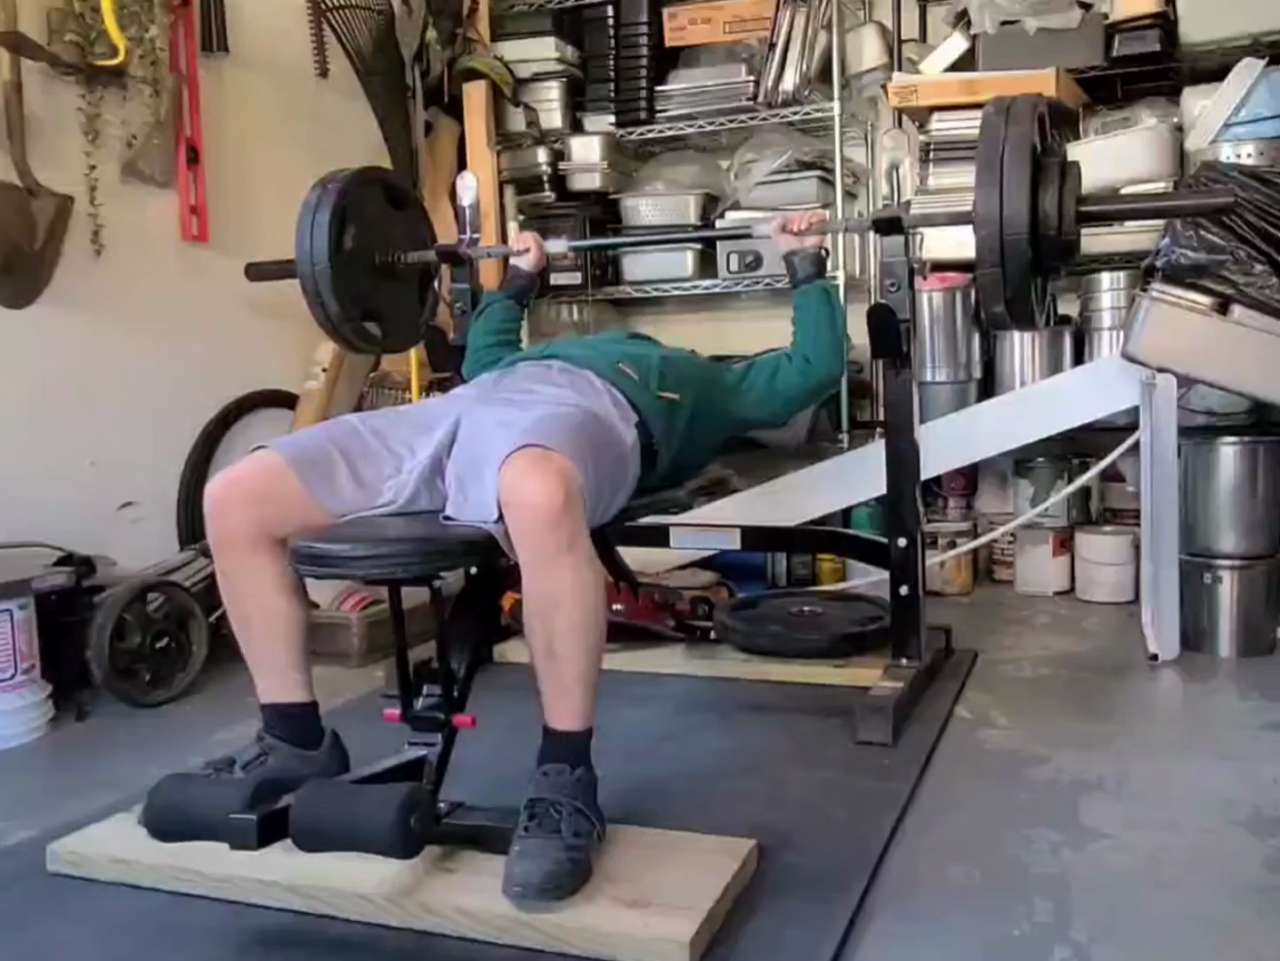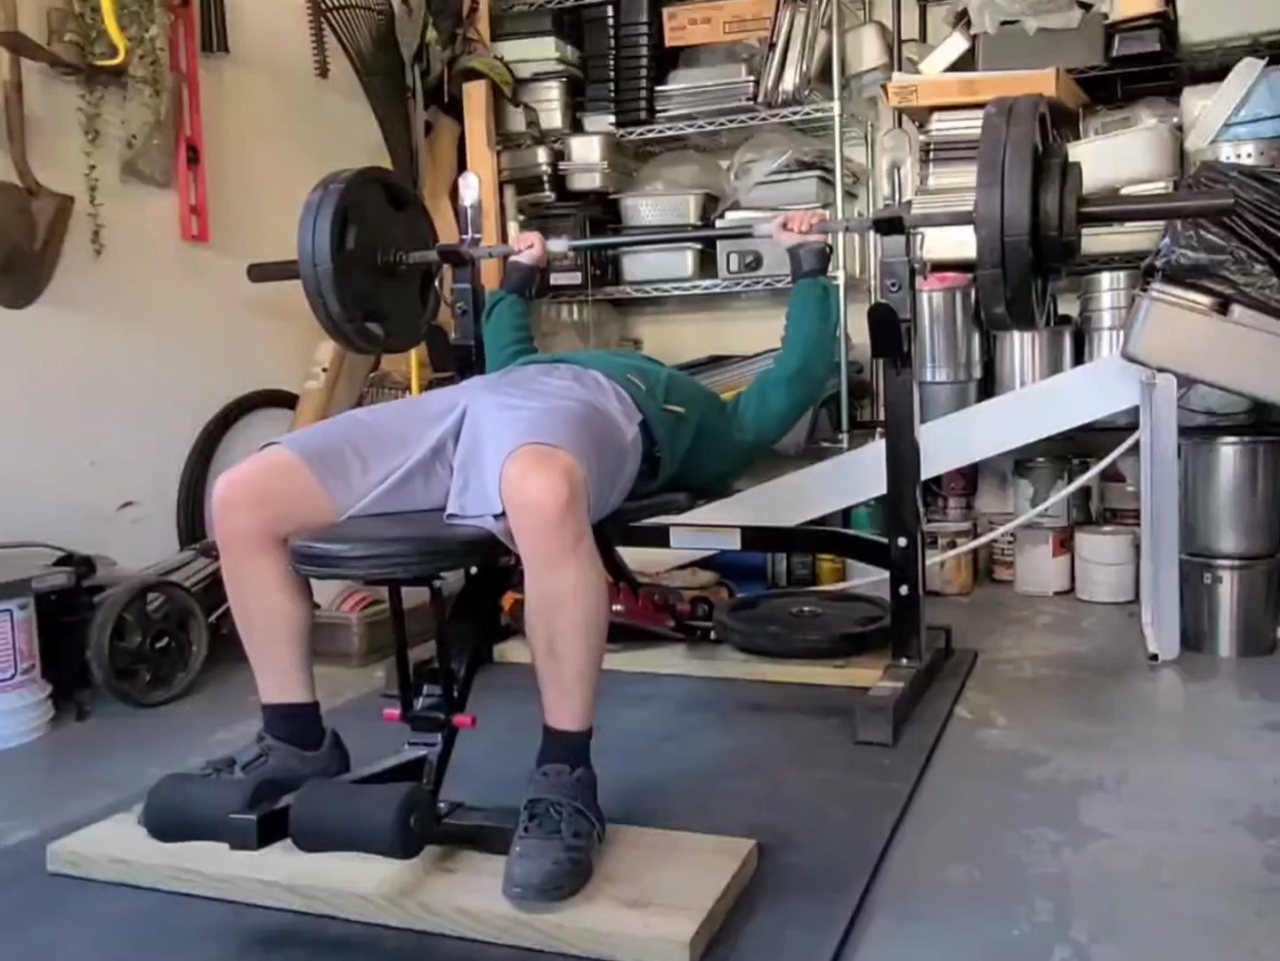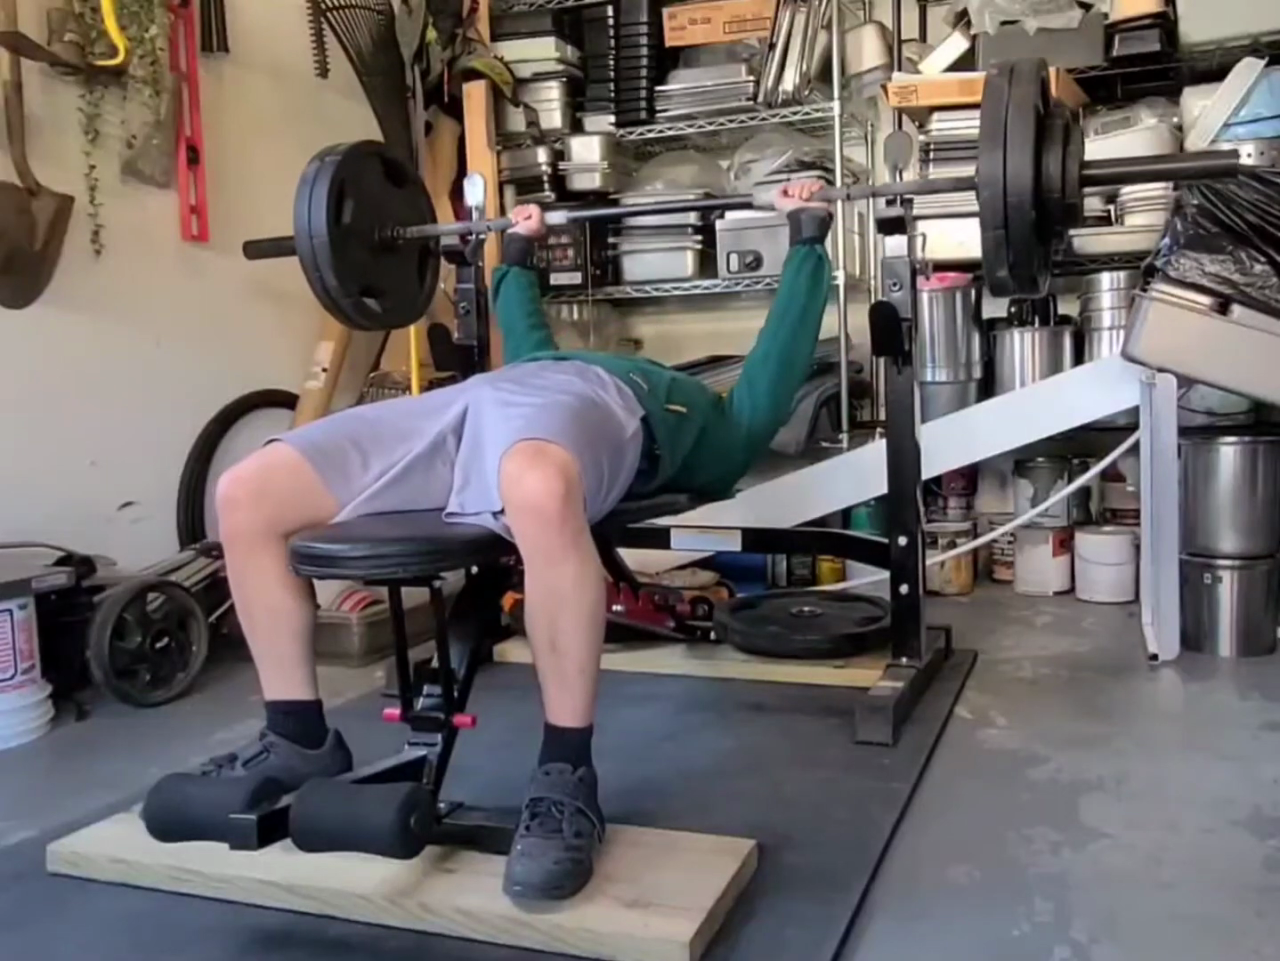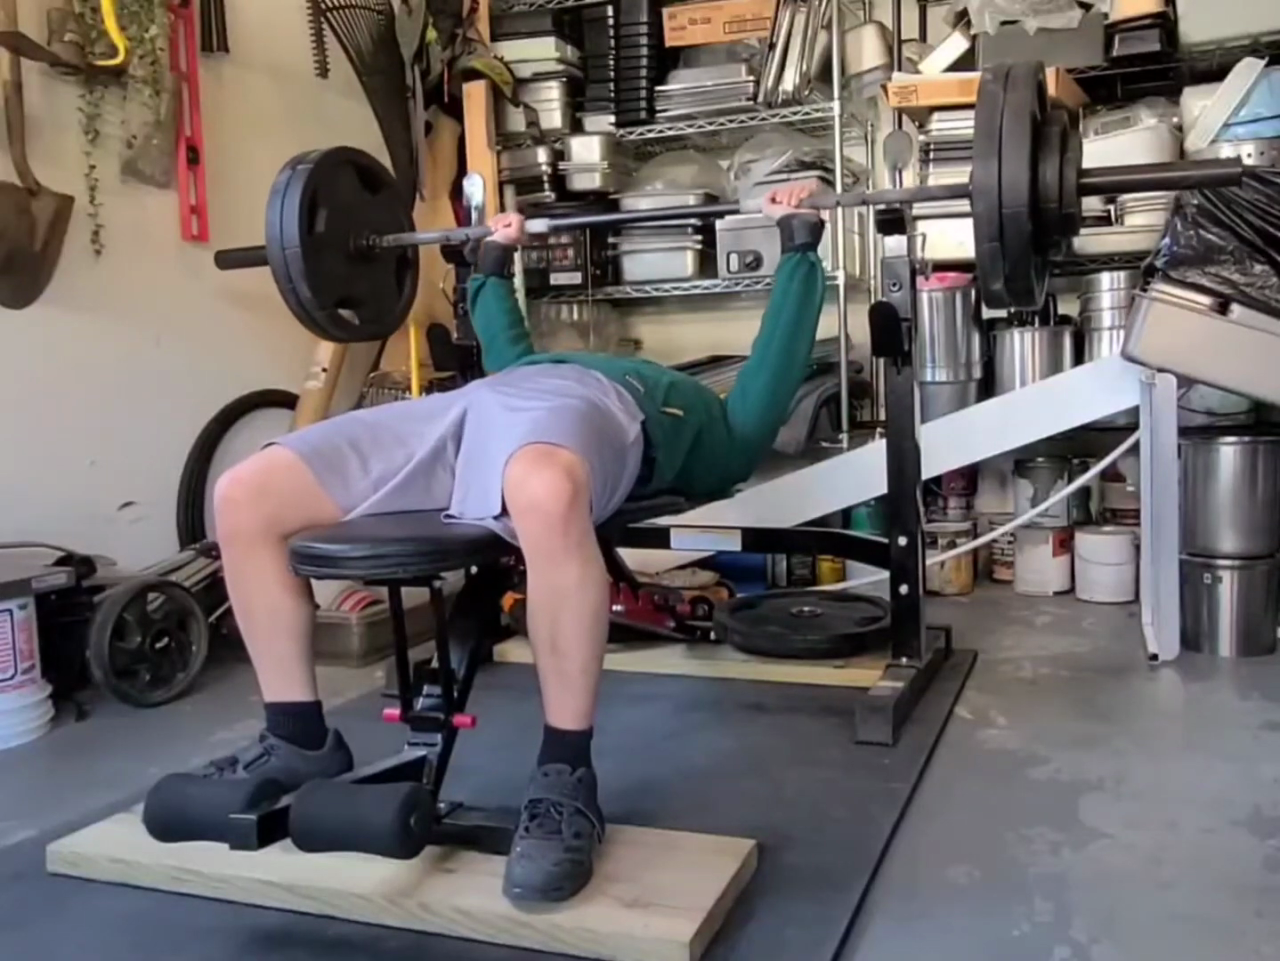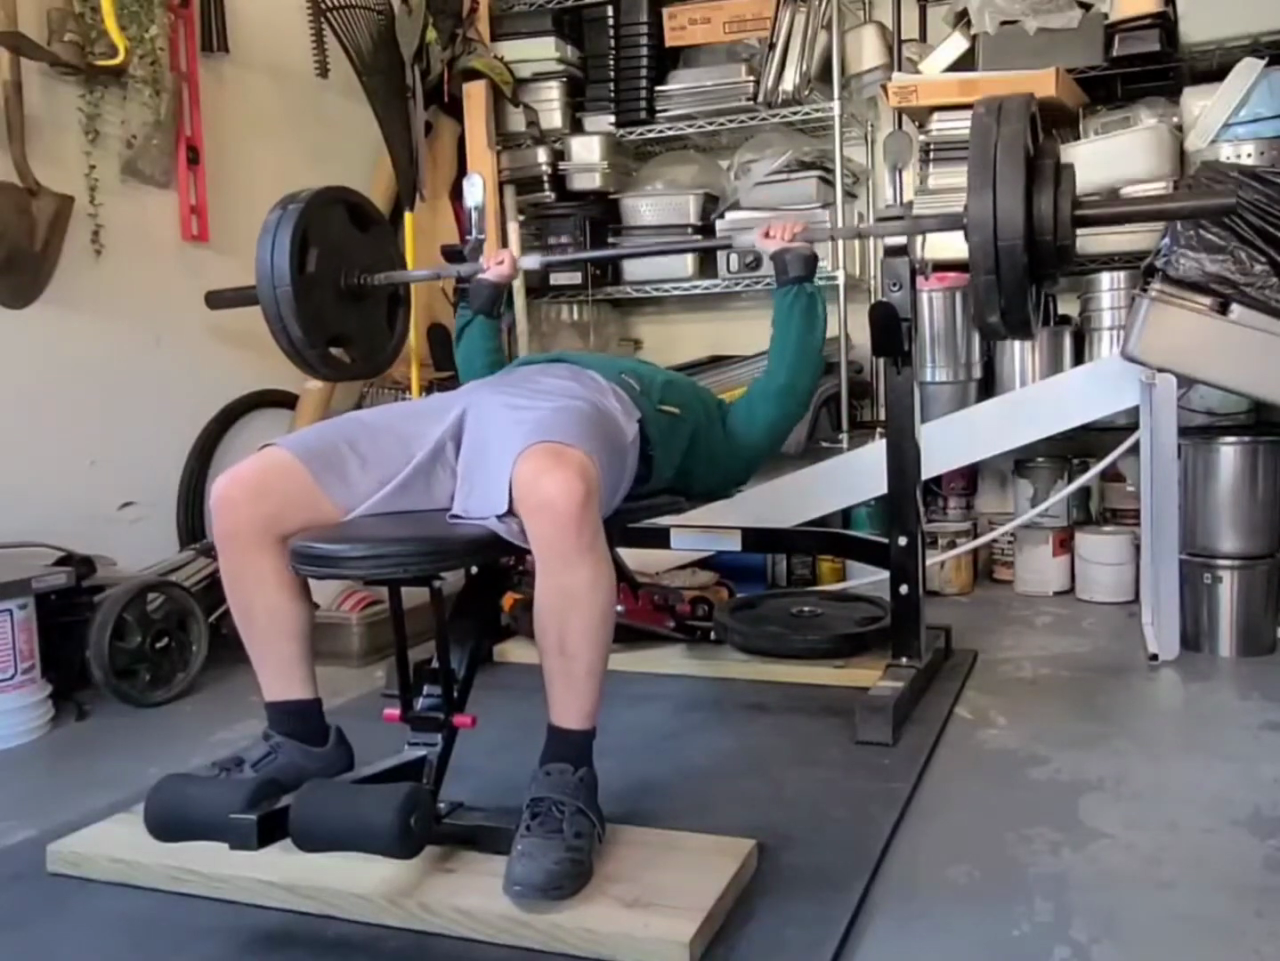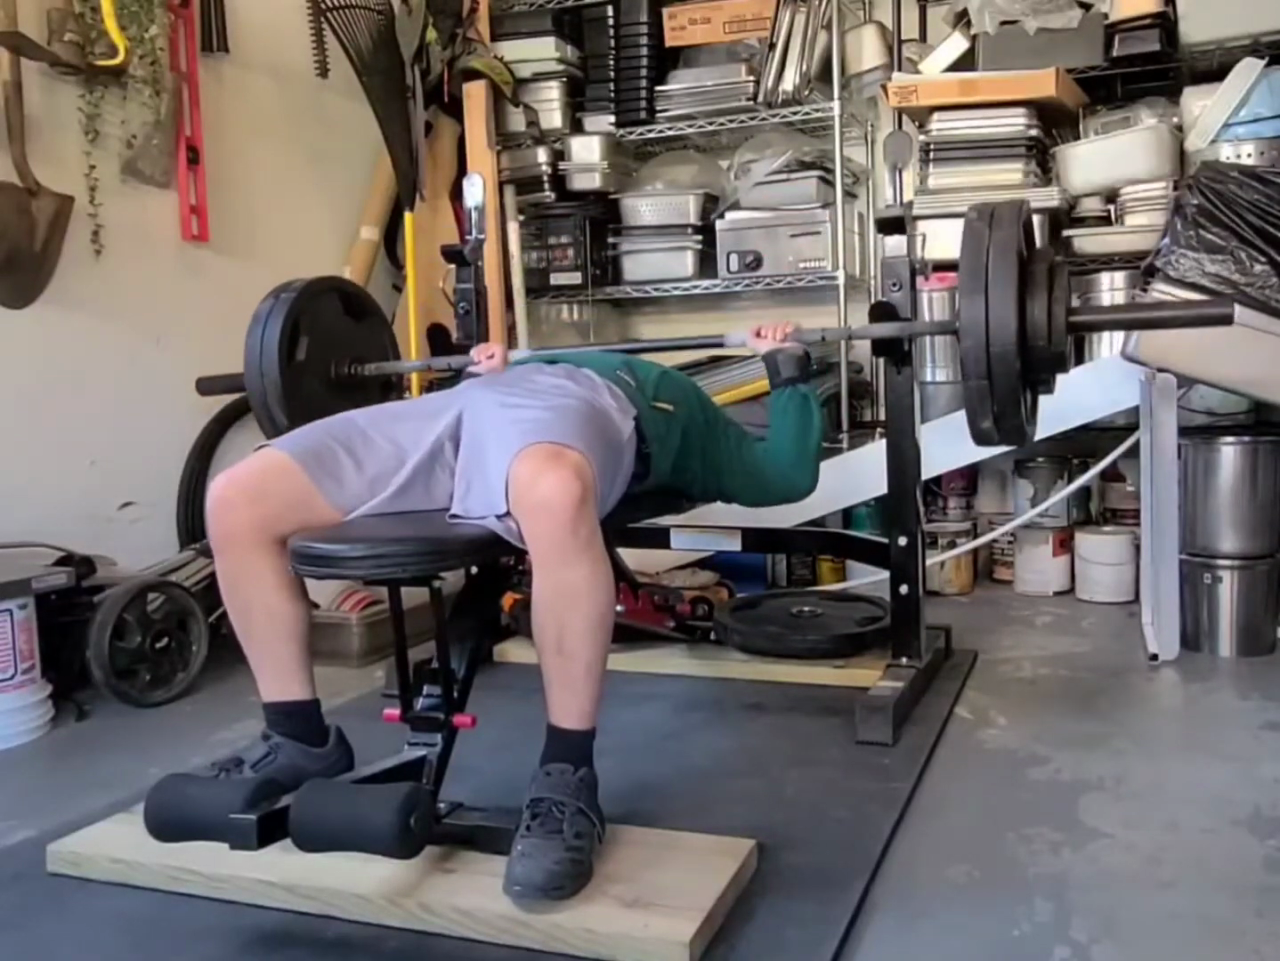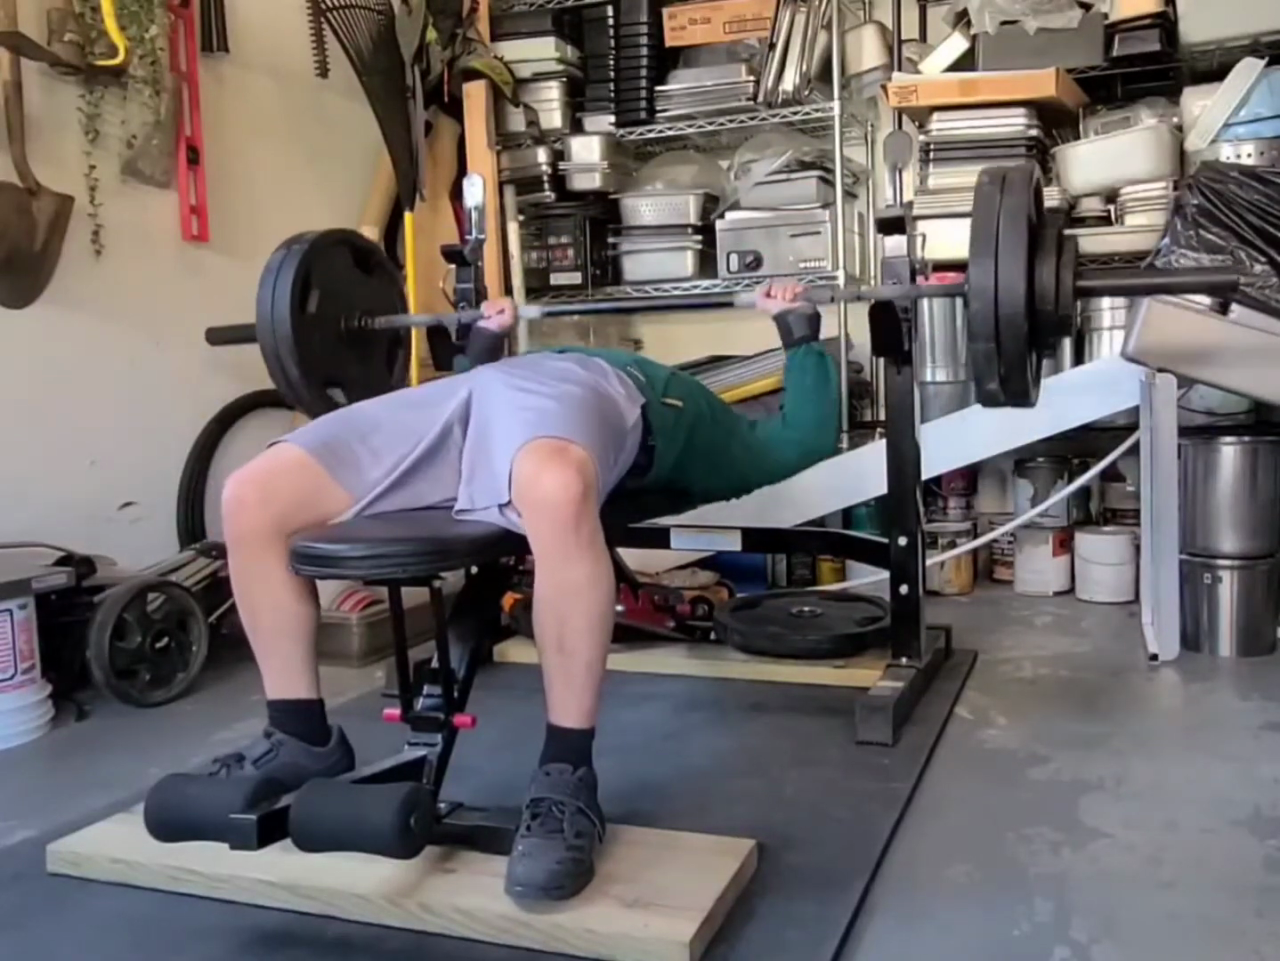
dt=0.5s
person 1, frame 1
left shoulder: (716, 390)
right shoulder: (604, 349)
left elbow: (817, 367)
right elbow: (483, 364)
left wrist: (805, 266)
right wrist: (515, 282)
right hip: (464, 408)
left knee: (538, 498)
right knee: (234, 502)
left ankle: (565, 781)
right ankle: (297, 745)
person 1, frame 2
left shoulder: (722, 426)
left elbow: (802, 370)
right elbow: (508, 362)
left wrist: (808, 265)
right wrist: (517, 278)
left knee: (544, 497)
right knee: (240, 500)
left ankle: (564, 781)
right ankle: (297, 745)
person 1, frame 3
left shoulder: (724, 430)
right shoulder: (606, 372)
left elbow: (783, 350)
right elbow: (528, 343)
left wrist: (807, 235)
right wrist: (517, 253)
left knee: (539, 494)
right knee: (243, 496)
left ankle: (565, 779)
right ankle: (298, 743)
person 1, frame 4
left shoulder: (721, 433)
left elbow: (781, 356)
right elbow: (509, 355)
left wrist: (798, 240)
right wrist: (494, 261)
left knee: (545, 497)
right knee: (242, 499)
left ankle: (565, 781)
right ankle: (298, 744)
person 1, frame 5
left shoulder: (717, 433)
left elbow: (788, 391)
right elbow: (486, 378)
left wrist: (794, 273)
right wrist: (484, 296)
left knee: (557, 497)
right knee: (240, 500)
left ankle: (566, 780)
right ankle: (302, 743)
person 1, frame 6
left shoulder: (701, 426)
left elbow: (789, 472)
left wrist: (786, 367)
right wrist: (476, 378)
left knee: (553, 492)
right knee: (235, 503)
left ankle: (566, 782)
right ankle: (300, 742)
person 1, frame 7
left shoulder: (720, 433)
left elbow: (808, 438)
left wrist: (798, 332)
right wrist: (483, 342)
left knee: (555, 494)
right knee: (251, 497)
left ankle: (566, 782)
right ankle: (303, 740)
